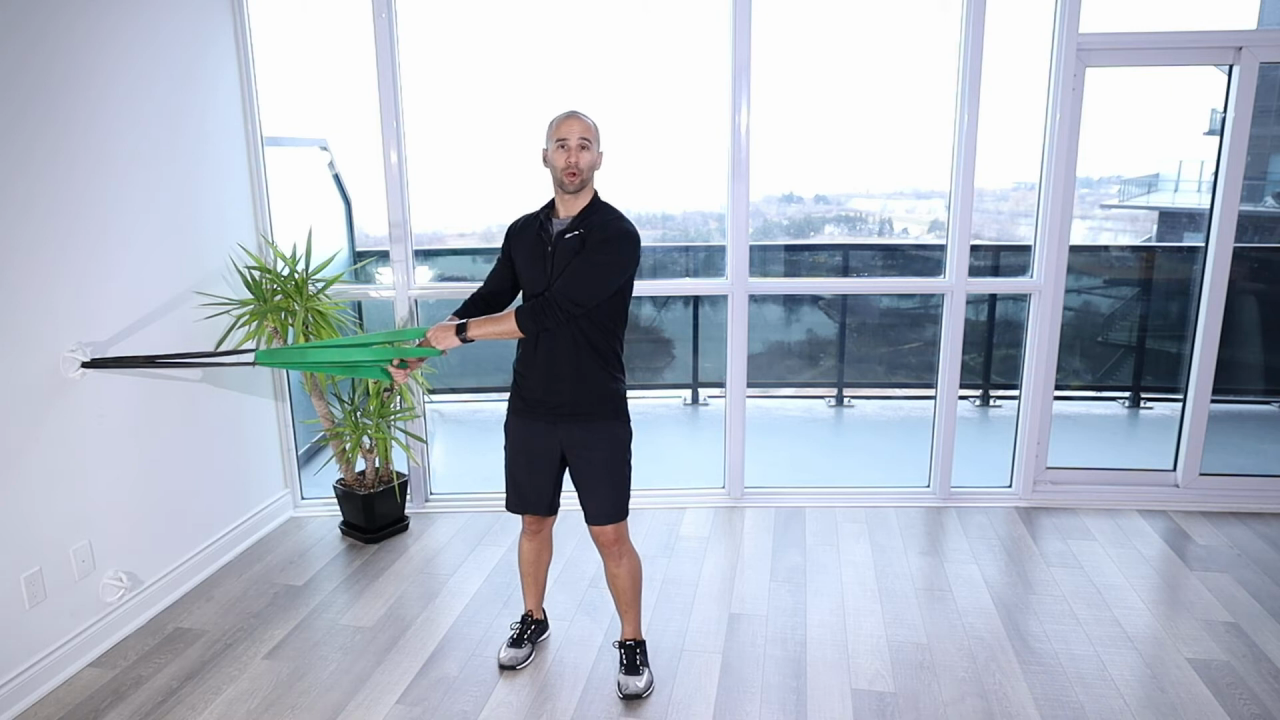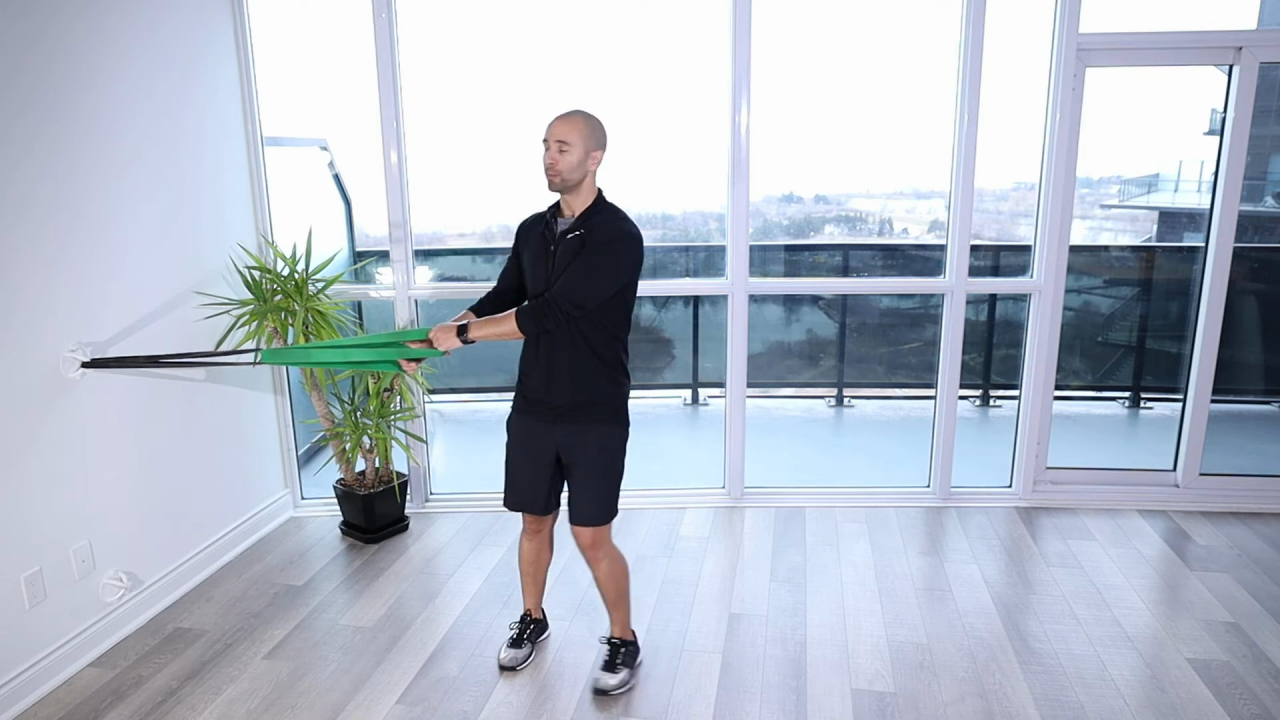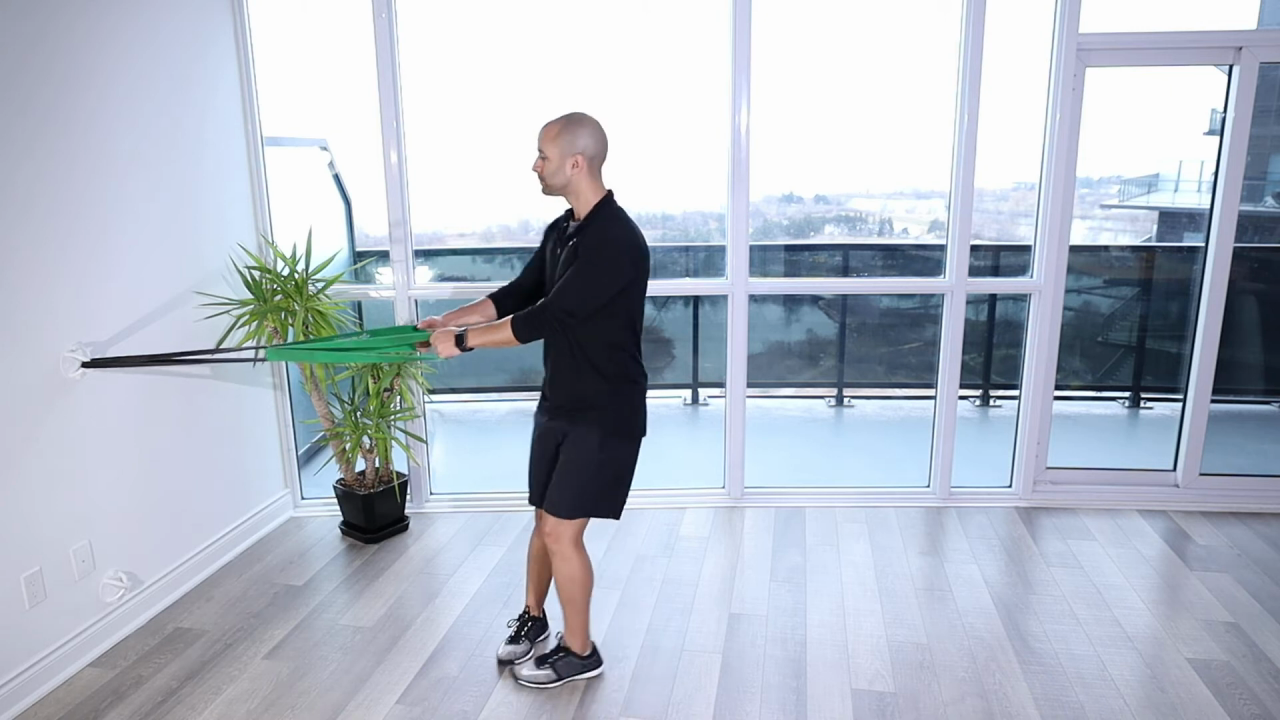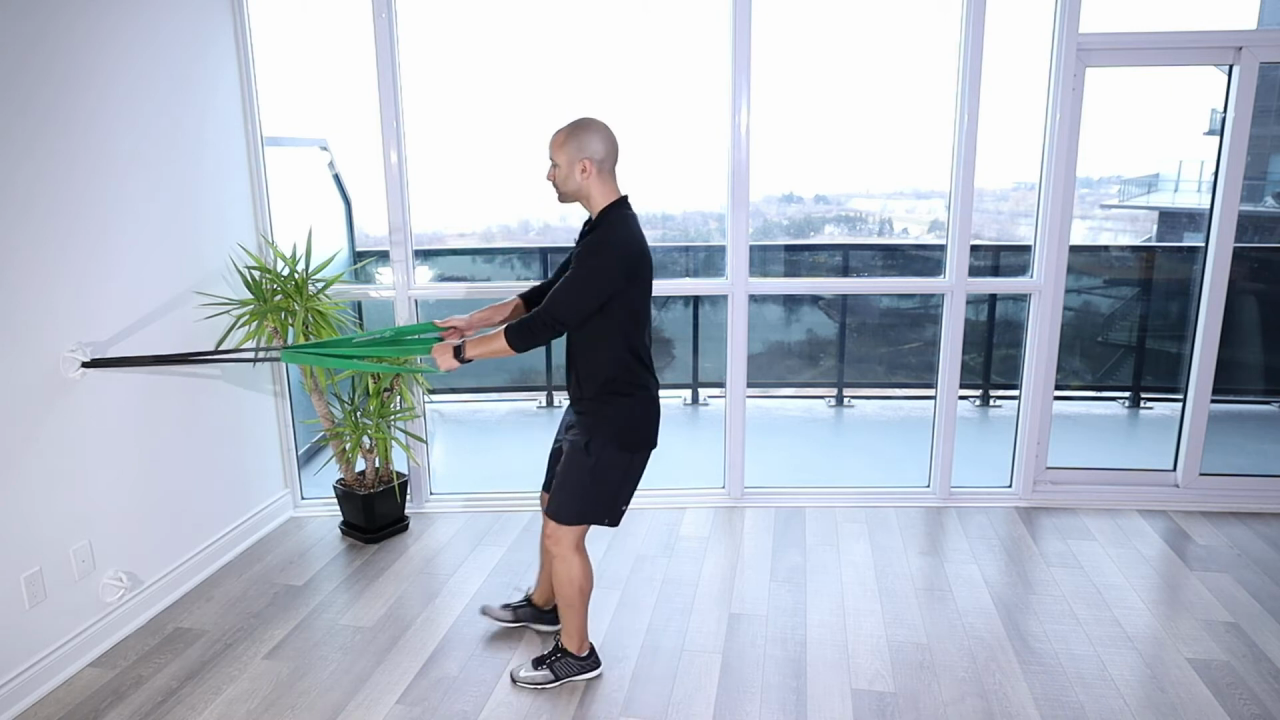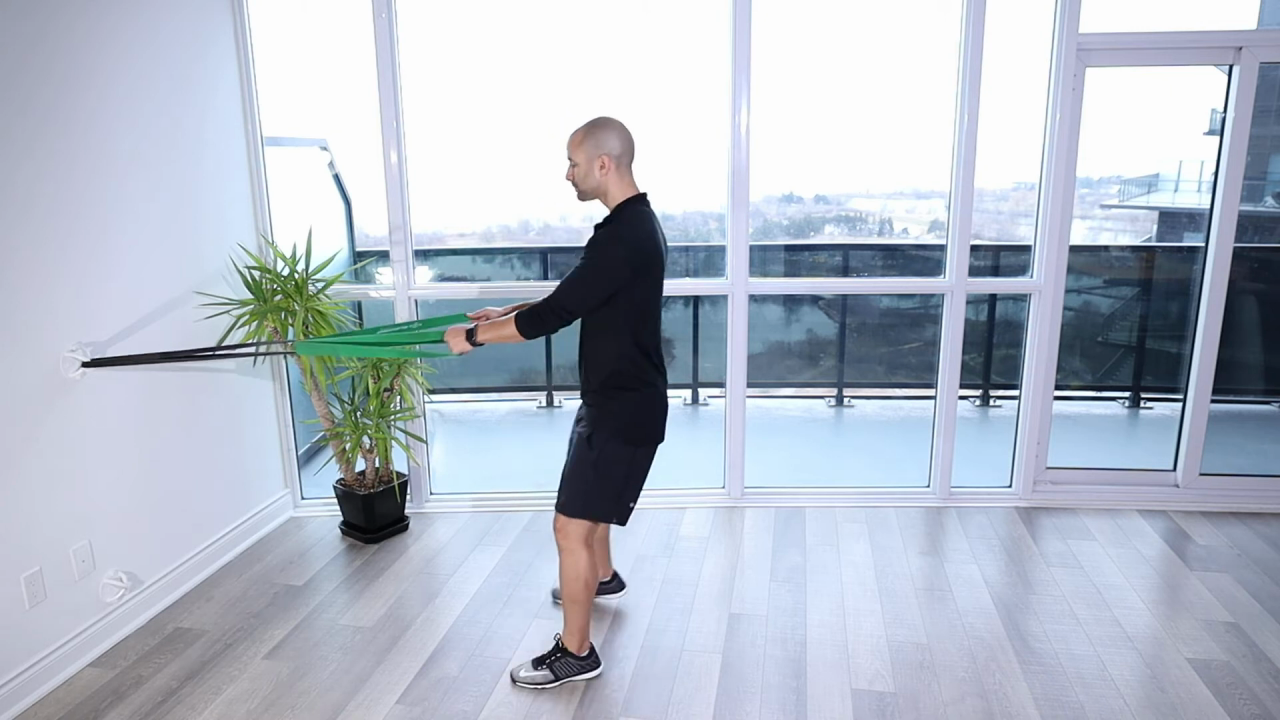
dt=0.2s
person 1, frame 1
left shoulder: (616, 234)
right shoulder: (523, 232)
left elbow: (550, 311)
right elbow: (489, 298)
left wrist: (461, 332)
right wrist: (426, 347)
left hip: (597, 414)
right hip: (531, 410)
left knee: (611, 537)
right knee: (534, 522)
left ankle: (632, 644)
right ankle: (533, 619)
person 1, frame 2
left shoulder: (619, 236)
right shoulder: (533, 230)
left elbow: (550, 313)
right elbow: (500, 298)
left wrist: (463, 333)
right wrist: (436, 341)
left hip: (596, 415)
right hip: (534, 408)
left knee: (592, 537)
right knee: (535, 522)
left ankle: (623, 641)
right ankle: (532, 619)
person 1, frame 3
left shoulder: (618, 240)
right shoulder: (560, 230)
left elbow: (547, 318)
right elbow: (520, 293)
left wrist: (463, 340)
right wrist: (449, 320)
left hip: (607, 414)
right hip: (559, 405)
left knee: (560, 530)
right knee: (546, 519)
left ankle: (579, 650)
right ankle: (532, 618)
person 1, frame 4
left shoulder: (614, 244)
right shoulder: (600, 231)
left elbow: (544, 325)
right elbow: (546, 294)
left wrist: (463, 352)
right wrist: (474, 320)
left hip: (617, 418)
right hip: (591, 406)
left knee: (563, 533)
right knee: (553, 505)
left ankle: (575, 653)
right ankle: (543, 605)
person 1, frame 5
left shoulder: (623, 238)
right shoulder: (631, 225)
left elbow: (557, 313)
right elbow: (571, 296)
left wrist: (475, 336)
right wrist: (502, 313)
left hip: (624, 409)
right hip: (610, 398)
left knee: (571, 526)
right knee: (582, 506)
left ankle: (576, 652)
right ankle: (603, 577)
